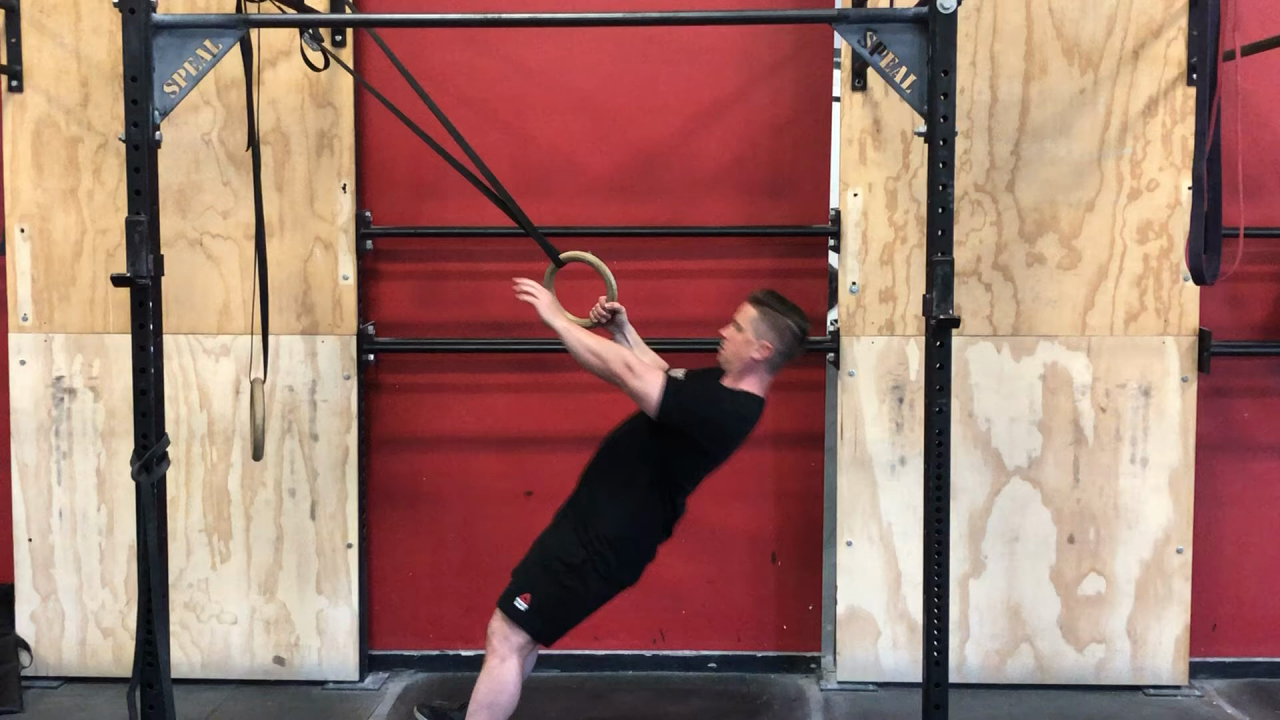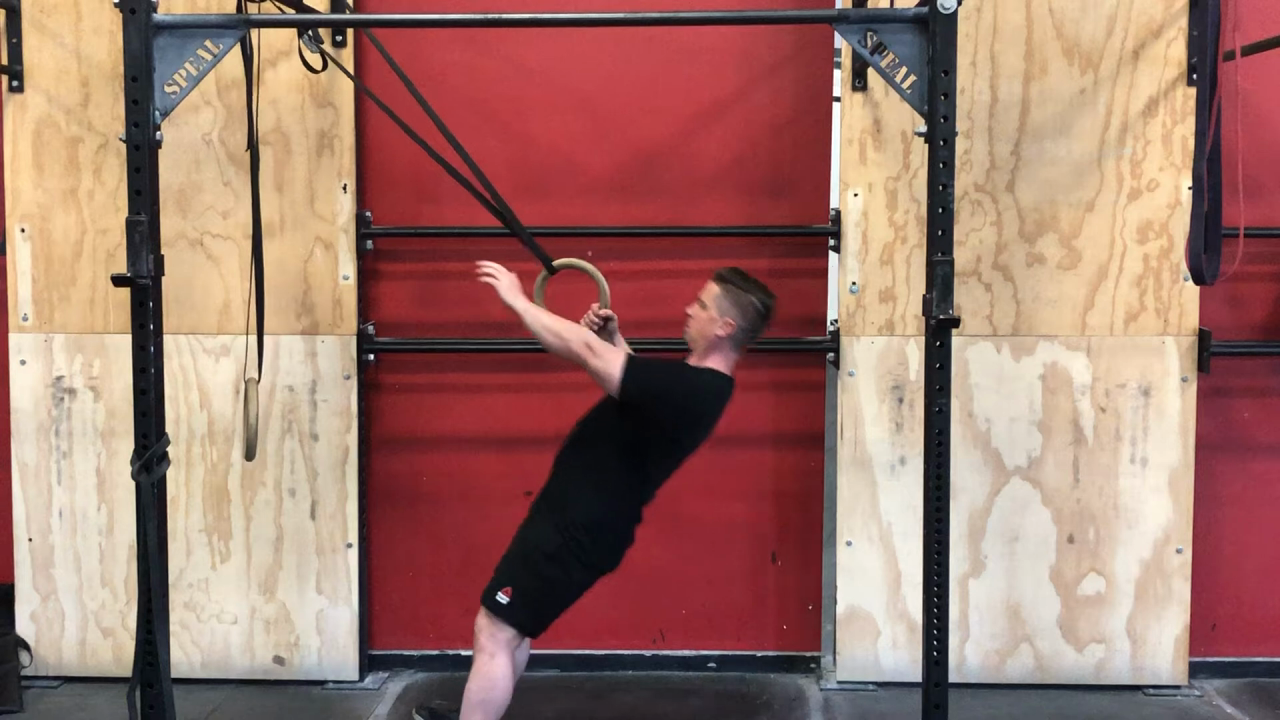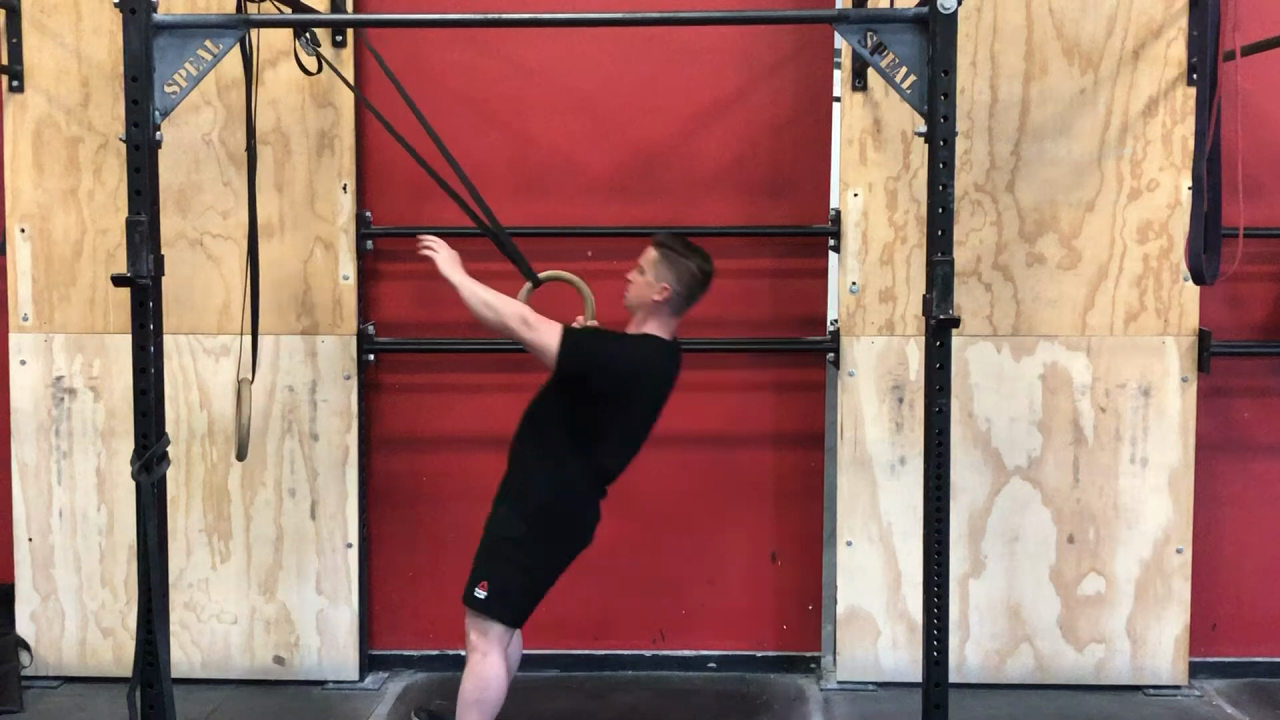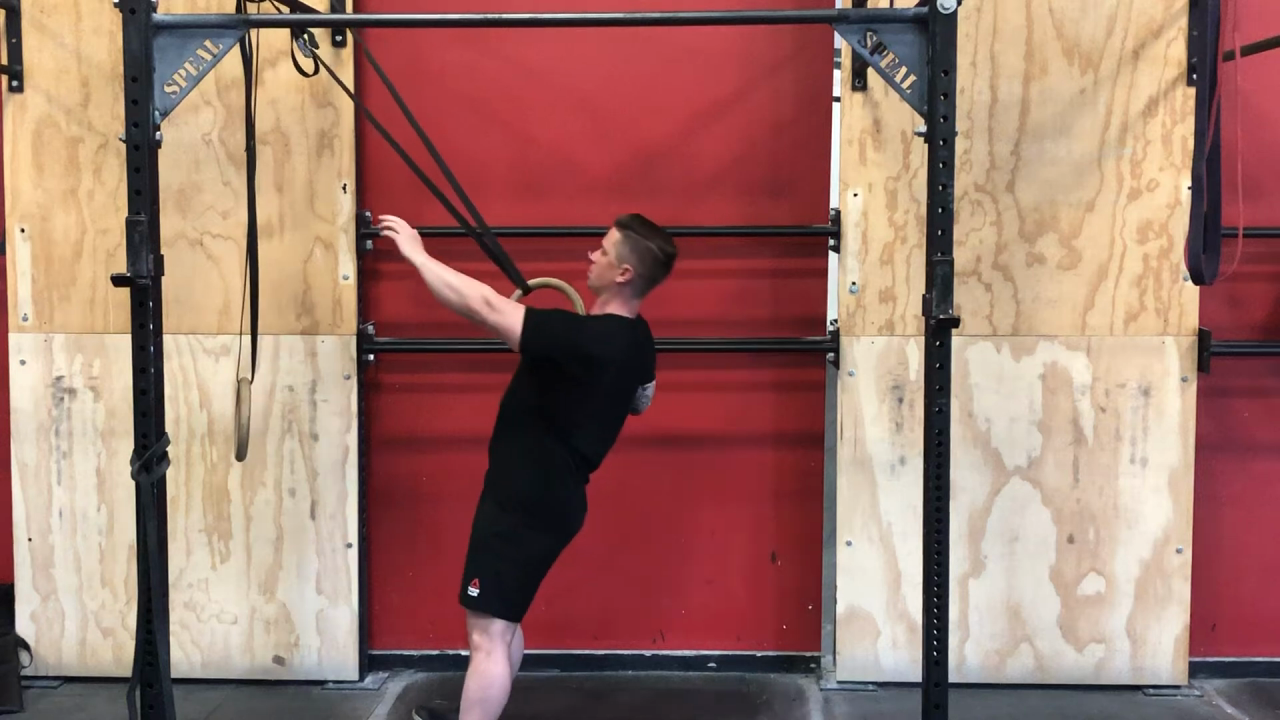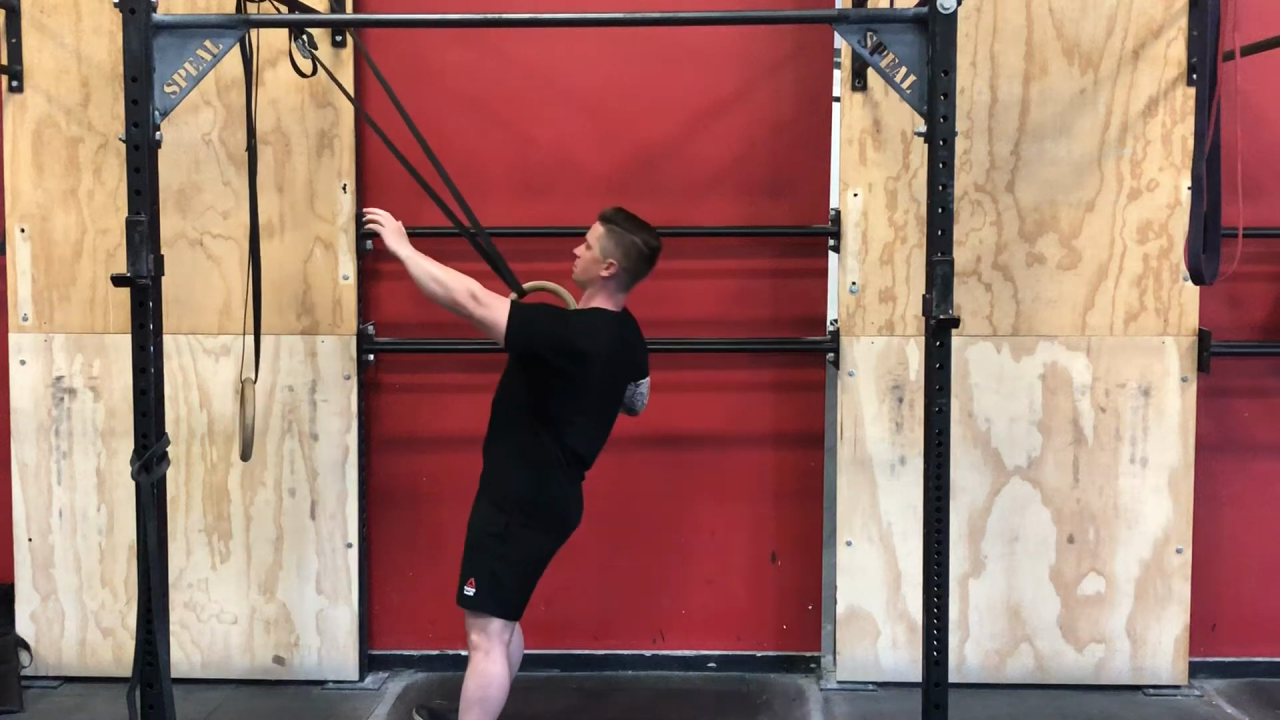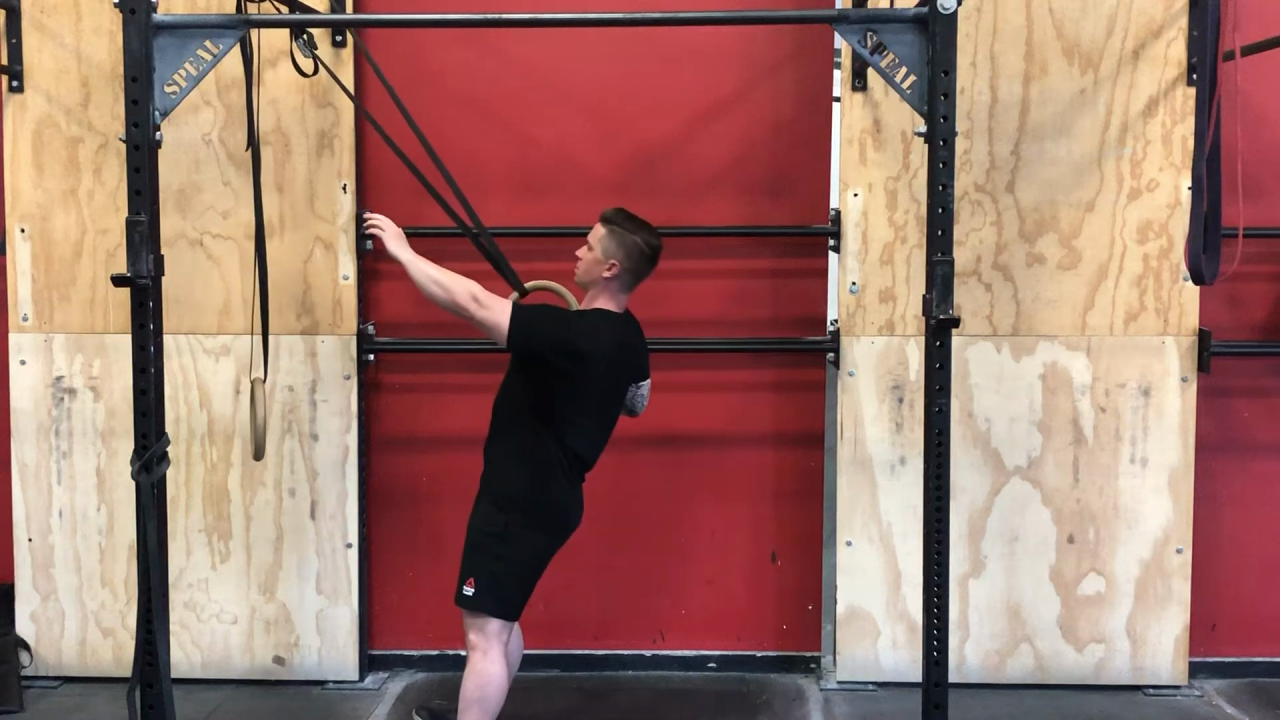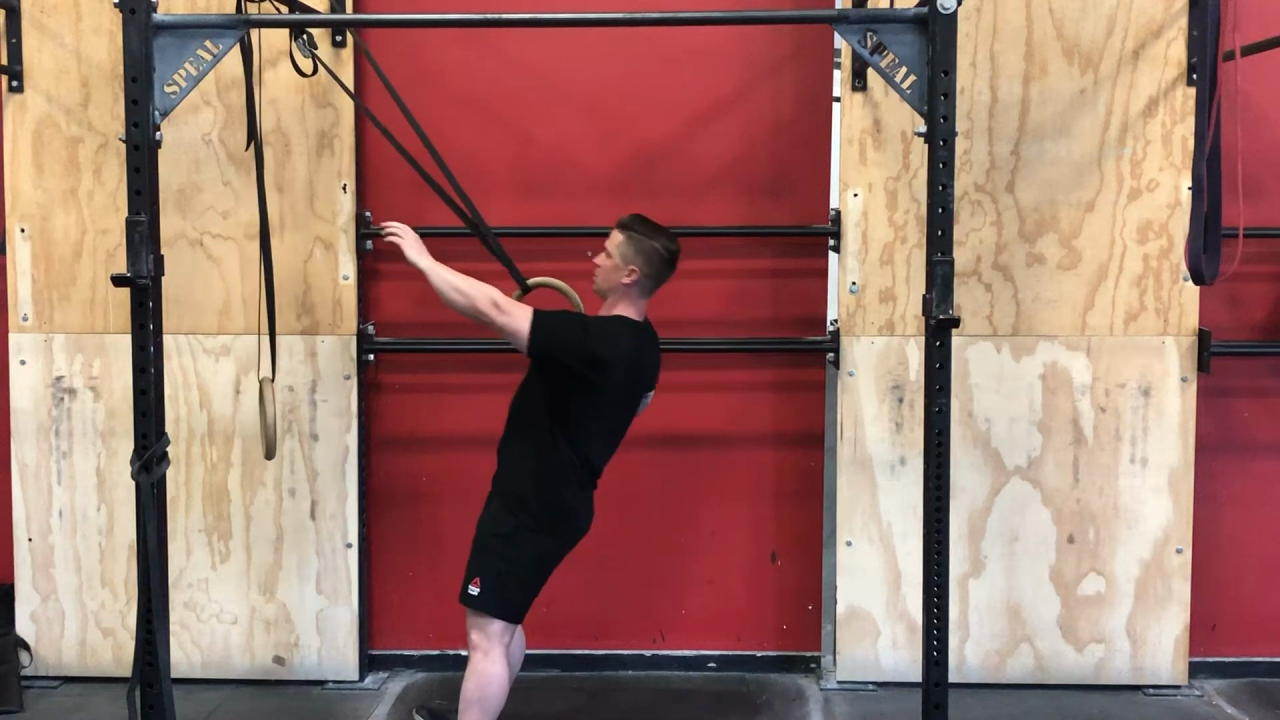
dt=0.2s
person 1, frame 1
left shoulder: (720, 413)
right shoulder: (724, 390)
left elbow: (627, 372)
right elbow: (662, 377)
left wrist: (555, 316)
right wrist: (622, 329)
left hip: (601, 540)
right hip: (598, 523)
left knee: (506, 639)
right knee: (521, 630)
person 1, frame 2
left shoulder: (688, 391)
right shoulder: (698, 379)
left elbow: (586, 352)
right elbow: (644, 381)
left wrist: (515, 299)
right wrist: (614, 336)
left hip: (577, 526)
right hip: (581, 515)
left knee: (495, 634)
right knee: (512, 625)
person 1, frame 3
left shoulder: (626, 359)
right shoulder: (655, 353)
left elbow: (523, 325)
left wrist: (455, 274)
right wrist: (590, 339)
left hip: (541, 509)
right hip: (557, 503)
left knee: (487, 632)
right knee: (502, 624)
person 1, frame 4
left shoulder: (586, 340)
right shoulder: (634, 338)
left elbow: (485, 306)
right elbow: (640, 401)
left wrist: (417, 254)
left hip: (527, 501)
right hip: (546, 495)
left knee: (489, 633)
right knee: (503, 622)
person 1, frame 5
left shoulder: (572, 333)
right shoulder: (624, 334)
left elbow: (471, 299)
right elbow: (637, 401)
left wrist: (402, 247)
left hip: (523, 500)
right hip: (541, 494)
left knee: (486, 633)
right knee: (501, 620)
person 1, frame 6
left shoulder: (575, 334)
right shoulder: (625, 336)
left elbow: (473, 302)
right elbow: (636, 403)
left wrist: (403, 251)
left hip: (523, 501)
right hip: (542, 495)
left knee: (485, 632)
right knee: (500, 621)
person 1, frame 7
left shoulder: (597, 340)
right shoulder: (637, 342)
left elbow: (494, 309)
right elbow: (640, 404)
left wrist: (422, 258)
left hip: (534, 504)
right hip: (550, 498)
left knee: (486, 632)
right knee: (501, 621)
